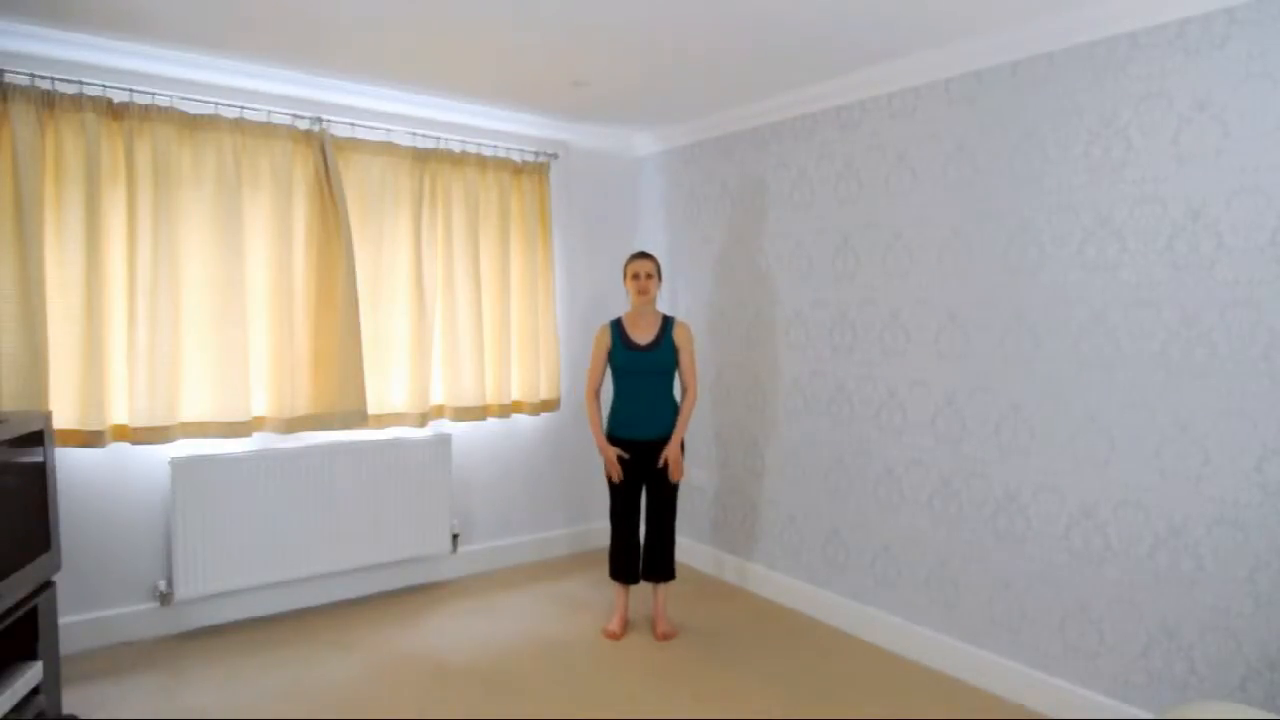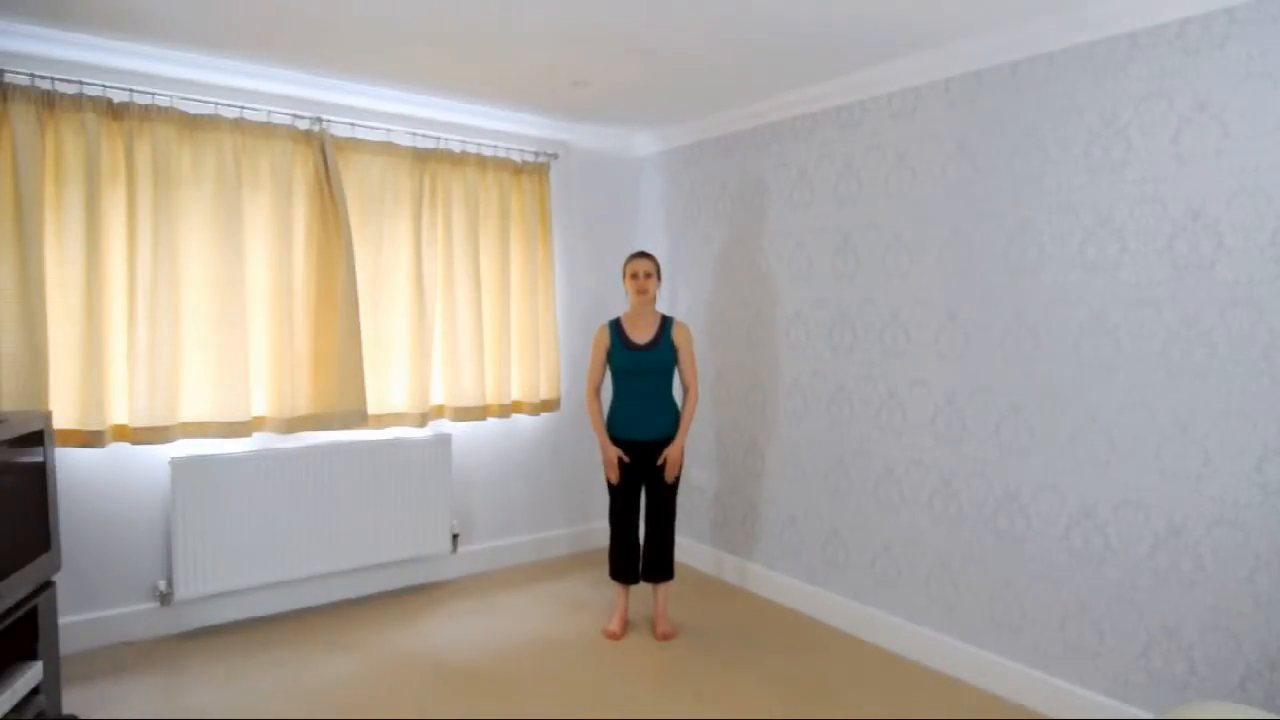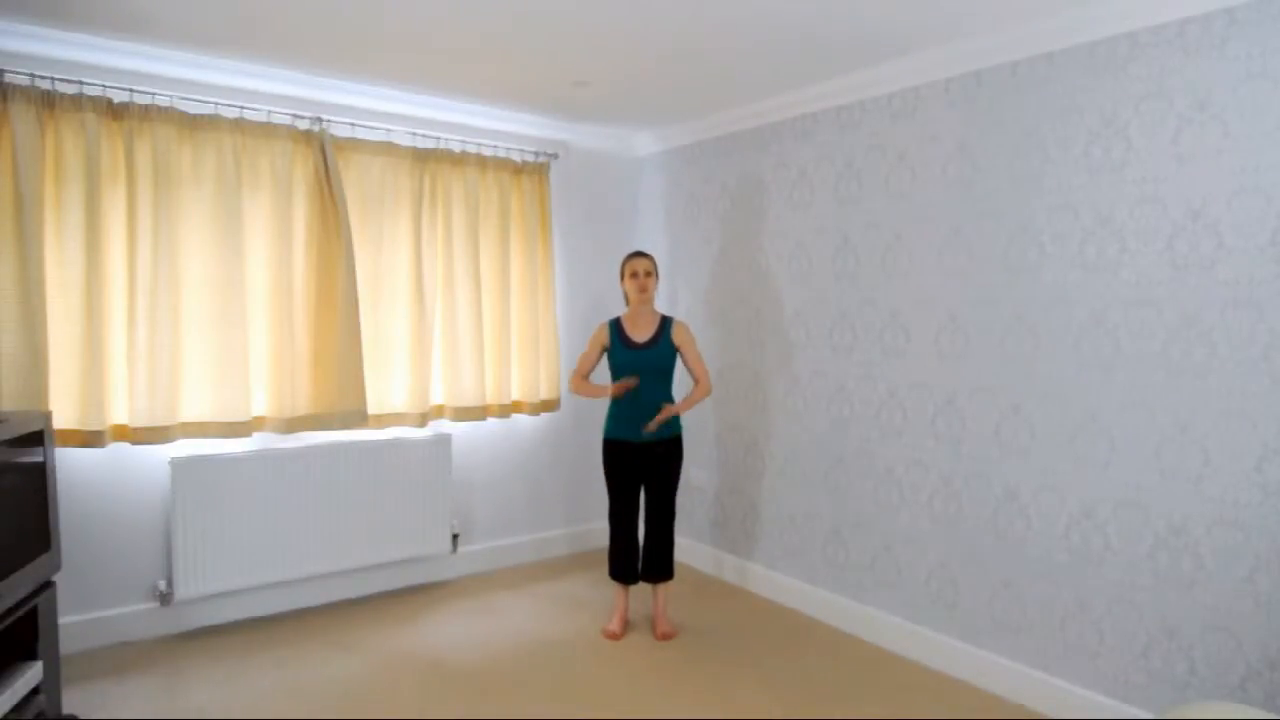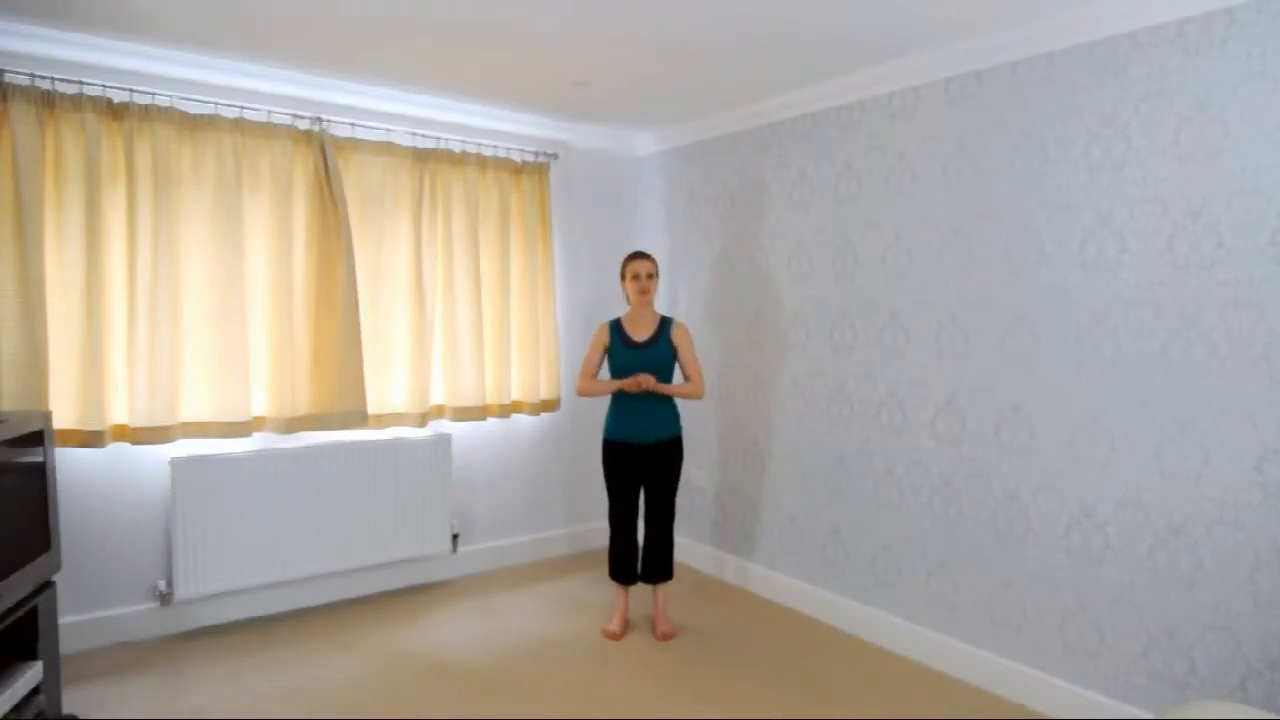
dt=0.3s
person 1, frame 1
left shoulder: (678, 330)
right shoulder: (609, 332)
left elbow: (690, 390)
right elbow: (591, 391)
left wrist: (676, 441)
right wrist: (601, 442)
left hip: (665, 442)
right hip: (622, 443)
left knee: (662, 520)
right knee: (623, 520)
left ankle: (660, 609)
right ankle: (621, 608)
person 1, frame 2
left shoulder: (676, 331)
right shoulder: (607, 333)
left elbow: (691, 390)
right elbow: (592, 392)
left wrist: (679, 441)
right wrist: (604, 443)
left hip: (664, 442)
right hip: (621, 443)
left knee: (661, 521)
right knee: (622, 521)
left ankle: (660, 609)
right ankle: (620, 609)
person 1, frame 3
left shoulder: (676, 329)
right shoulder: (607, 331)
left elbow: (704, 383)
right elbow: (576, 380)
left wrist: (677, 409)
right wrist: (607, 390)
left hip: (664, 441)
right hip: (620, 441)
left knee: (661, 520)
right knee: (621, 520)
left ankle: (660, 609)
right ankle: (620, 608)
person 1, frame 4
left shoulder: (675, 330)
right shoulder: (607, 331)
left elbow: (698, 387)
right elbow: (582, 385)
left wrist: (658, 386)
right wrist: (623, 383)
left hip: (664, 441)
right hip: (619, 442)
left knee: (660, 520)
right knee: (621, 521)
left ankle: (660, 610)
right ankle: (620, 609)
